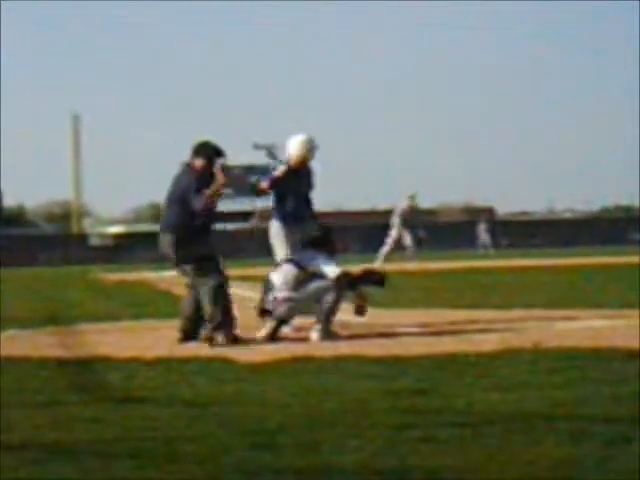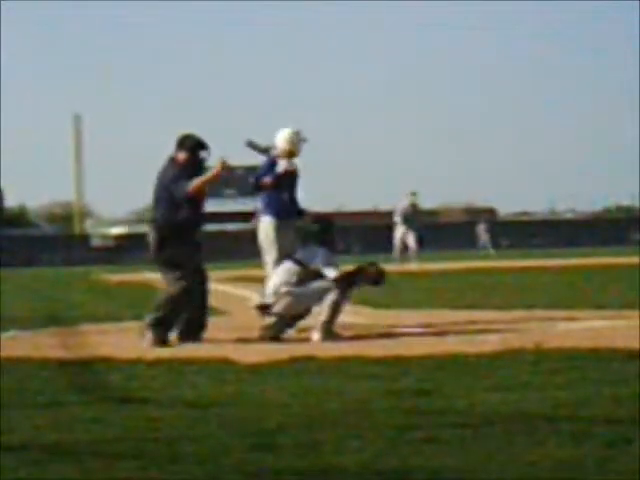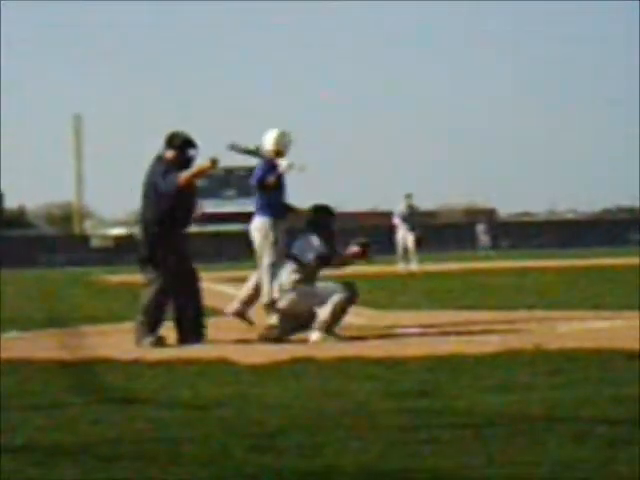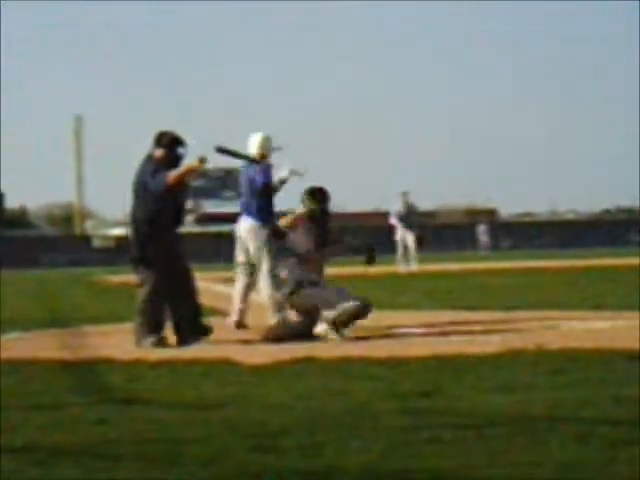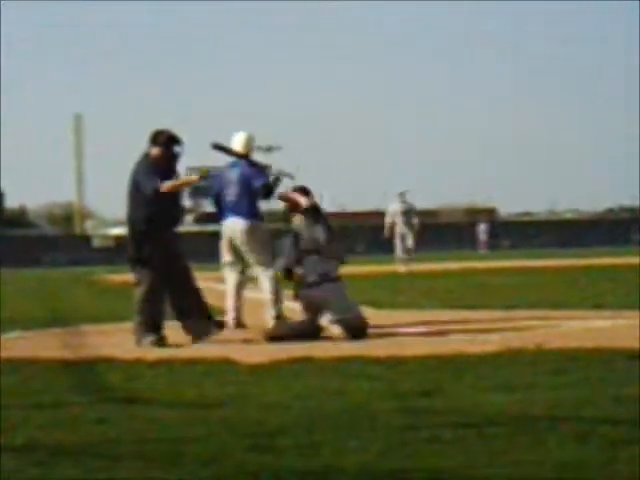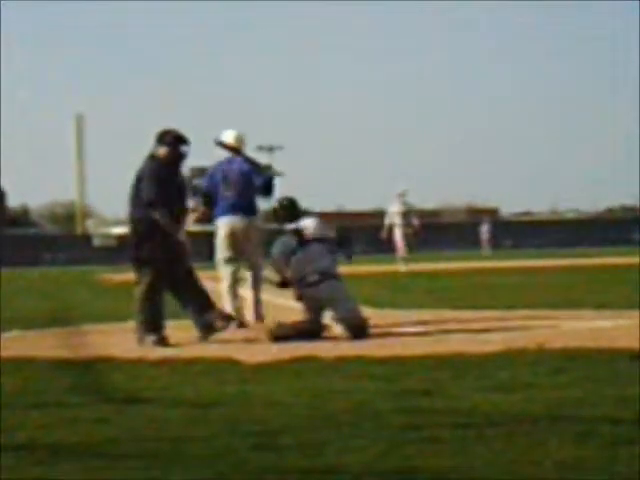
dt=0.2s
person 1, frame 1
left shoulder: (185, 176)
right shoulder: (194, 178)
right elbow: (201, 204)
right wrist: (218, 185)
left hip: (177, 238)
right hip: (184, 239)
left knee: (197, 282)
right knee: (213, 279)
left ankle: (190, 331)
right ankle: (217, 330)
person 1, frame 2
left shoulder: (180, 171)
right shoulder: (175, 172)
right elbow: (188, 190)
right wrist: (211, 175)
left hip: (179, 235)
right hip: (170, 237)
left knee: (195, 283)
right knee: (181, 283)
left ankle: (190, 331)
right ankle: (156, 328)
person 1, frame 3
left shoulder: (171, 170)
right shoulder: (161, 170)
right elbow: (177, 182)
right wrist: (200, 169)
left hip: (172, 235)
right hip: (157, 236)
left knee: (187, 283)
right knee: (159, 285)
left ankle: (190, 332)
right ankle: (146, 332)
person 1, frame 4
left shoulder: (164, 169)
right shoulder: (150, 169)
right elbow: (166, 181)
right wrist: (188, 168)
left hip: (166, 235)
right hip: (149, 236)
left knee: (181, 282)
right knee: (153, 285)
left ankle: (189, 330)
right ankle: (146, 333)
person 1, frame 5
left shoulder: (163, 168)
right shoulder: (145, 169)
left elbow: (170, 190)
right elbow: (160, 188)
right wrist: (188, 181)
left hip: (164, 234)
right hip: (147, 236)
left knee: (181, 280)
right knee: (150, 285)
left ankle: (199, 325)
right ankle: (146, 332)
person 1, frame 6
left shoulder: (169, 169)
right shoulder: (151, 170)
right elbow: (153, 206)
right wrist: (176, 232)
left hip: (168, 235)
right hip: (150, 236)
left knee: (184, 279)
right knee: (151, 284)
left ankle: (207, 320)
right ankle: (148, 332)
person 2, frame 1
left shoulder: (306, 171)
right shoulder: (279, 171)
right elbow: (260, 191)
left wrist: (312, 219)
right wrist: (276, 176)
left hip: (302, 226)
right hip: (282, 226)
person 2, frame 2
left shoulder: (291, 168)
right shoulder: (271, 163)
right elbow: (257, 185)
left wrist: (301, 212)
right wrist: (278, 172)
left hip: (288, 221)
right hip: (271, 221)
right knee: (275, 266)
person 2, frame 3
left shoulder: (275, 165)
right shoulder: (266, 165)
right elbow: (261, 186)
left wrist: (290, 209)
right wrist: (280, 172)
left hip: (273, 222)
right hip: (267, 223)
left knee: (266, 269)
right knee: (270, 268)
left ankle: (239, 306)
person 2, frame 4
left shoulder: (246, 169)
right shoulder: (262, 169)
right elbow: (266, 191)
right wrist: (283, 179)
left hip: (244, 224)
right hip: (257, 225)
left knee: (244, 274)
right knee: (267, 272)
left ankle: (236, 317)
right ankle: (278, 319)
person 2, frame 5
left shoulder: (221, 172)
right shoulder: (254, 168)
left elbow: (217, 201)
right elbow: (266, 193)
right wrist: (276, 178)
left hip: (227, 224)
right hip: (247, 225)
left knee: (233, 272)
right knee: (266, 269)
left ankle: (233, 317)
right ankle: (274, 315)
person 2, frame 6
left shoulder: (214, 170)
right shoulder: (250, 166)
left elbow: (206, 201)
right elbow: (265, 191)
right wrist: (269, 175)
left hip: (223, 222)
right hip: (246, 221)
left knee: (228, 271)
right knee: (255, 267)
left ankle: (234, 316)
right ankle: (256, 311)
person 3, frame 1
left shoulder: (302, 255)
right shoulder: (319, 258)
right elbow: (344, 278)
left hip: (270, 305)
right hip: (281, 301)
right knee: (334, 285)
left ankle: (272, 326)
right ankle: (321, 330)
person 3, frame 2
left shoulder: (306, 251)
right shoulder: (321, 252)
right elbow: (340, 279)
right wrist: (363, 273)
left hip: (273, 300)
right knee: (339, 286)
left ankle: (273, 327)
right ankle: (323, 330)
person 3, frame 3
left shoulder: (311, 240)
right shoulder: (313, 241)
left elbow: (333, 260)
right elbow: (318, 261)
left wrist: (352, 254)
right wrist: (350, 254)
left hip: (285, 295)
right hip: (291, 292)
left knee: (308, 316)
right knee: (346, 291)
left ankle: (274, 330)
right ankle: (321, 330)
person 3, frame 4
left shoulder: (318, 228)
right shoulder: (301, 227)
right wrist: (302, 213)
right hip: (307, 288)
left knee: (310, 325)
right knee: (363, 306)
left ankle: (275, 332)
right ankle: (328, 323)
person 3, frame 5
left shoulder: (291, 239)
right shoulder: (308, 220)
left elbow: (285, 271)
left hip: (306, 288)
right hip: (326, 285)
left knee: (312, 327)
right knee: (359, 328)
left ankle: (278, 332)
right ankle: (332, 319)
person 3, frame 6
left shoulder: (279, 245)
right shoulder: (312, 223)
left elbow: (282, 281)
right elbow: (334, 241)
left hip: (304, 289)
right hip: (328, 283)
left knee: (313, 327)
right knee: (360, 329)
left ankle: (281, 331)
right ankle: (338, 320)
